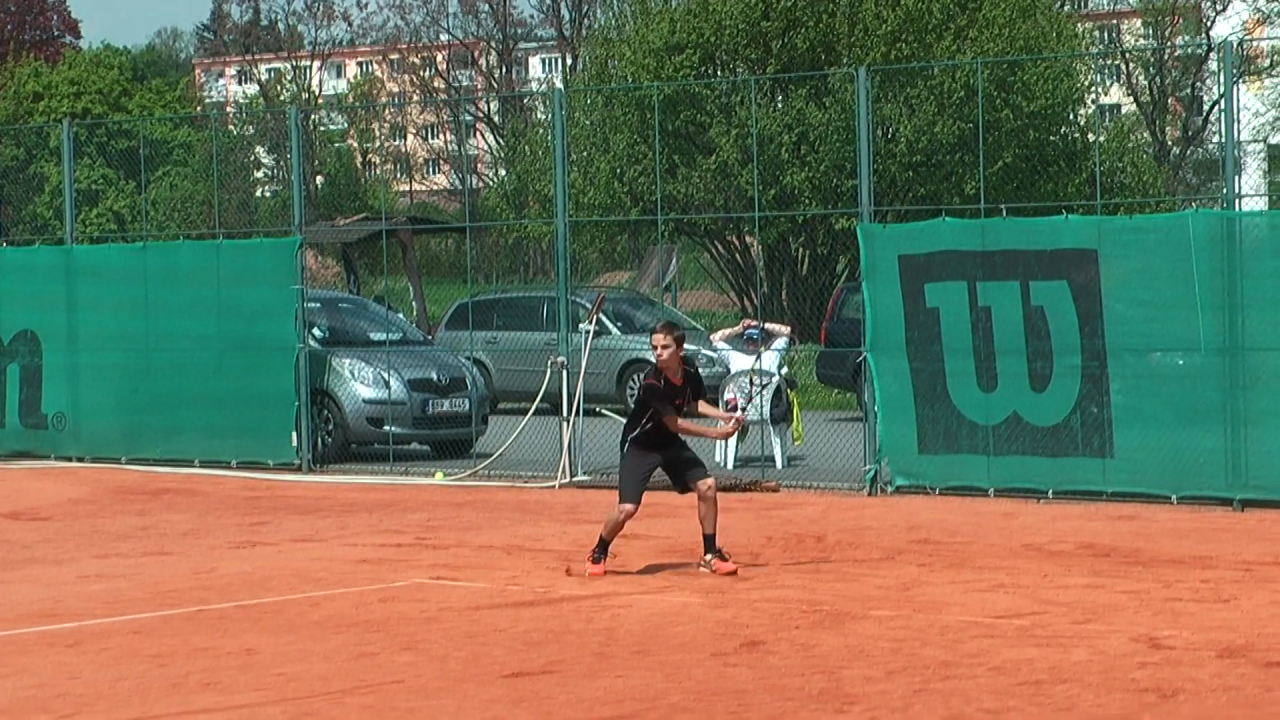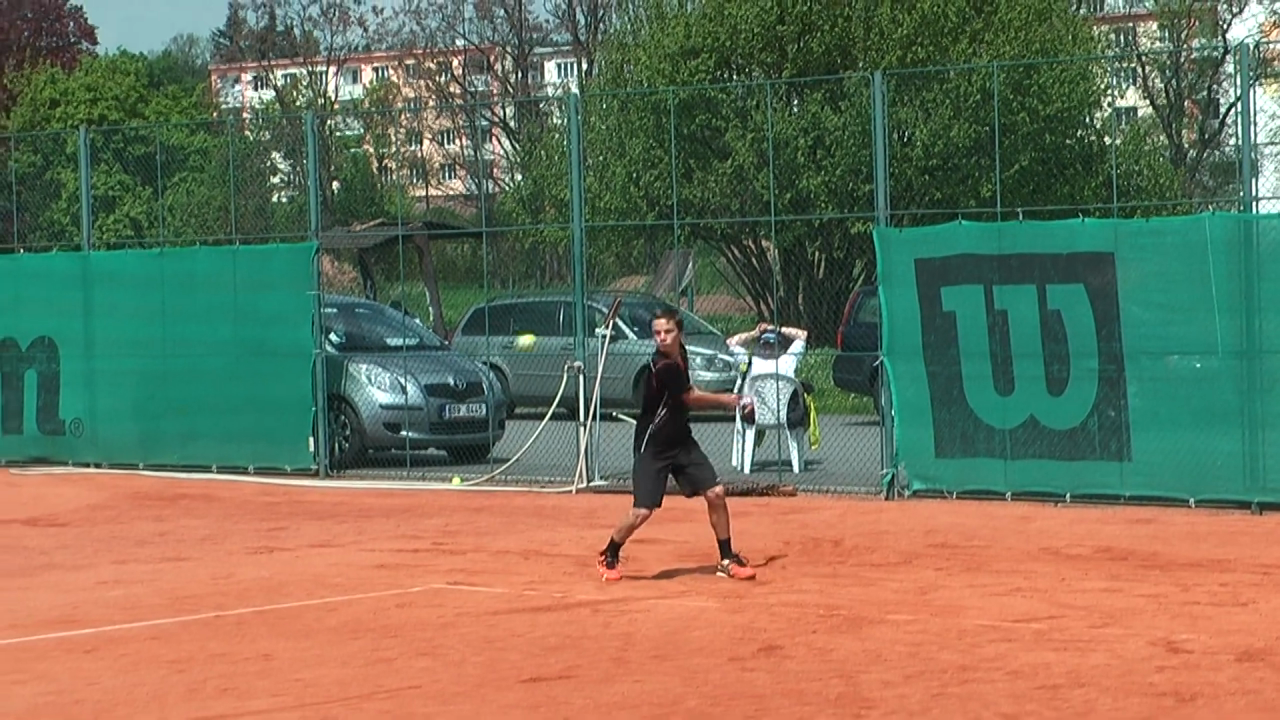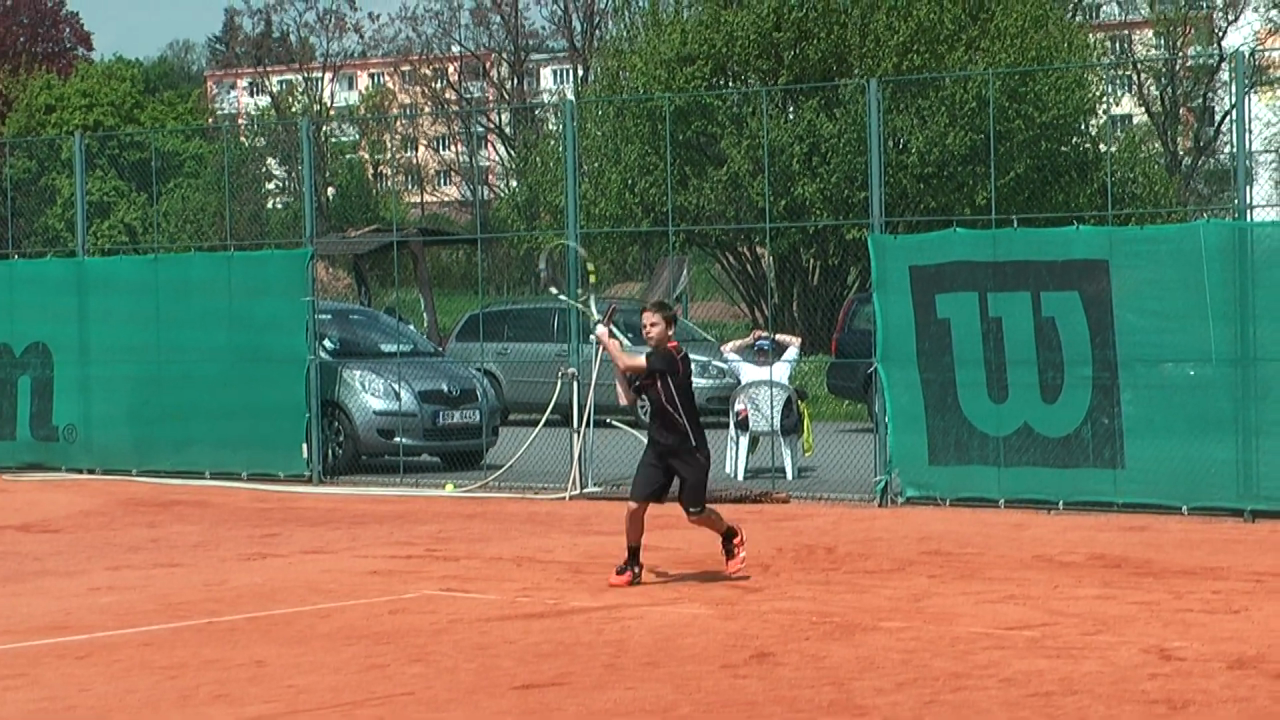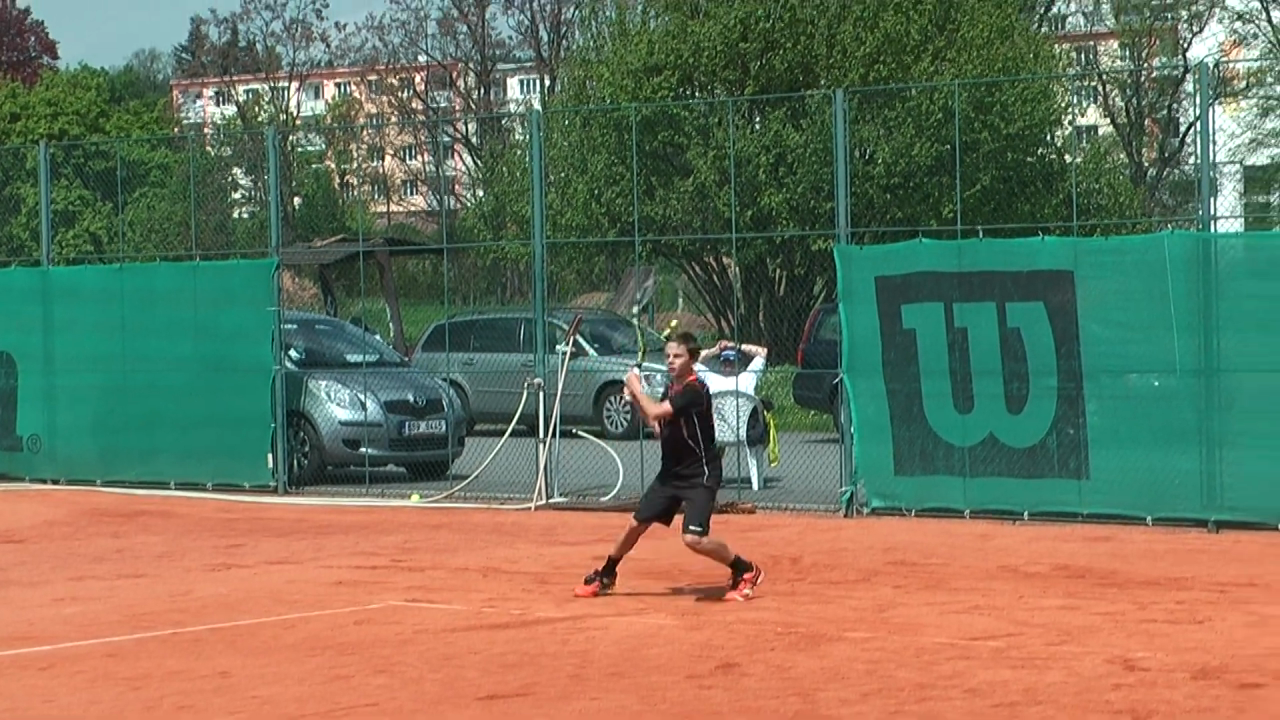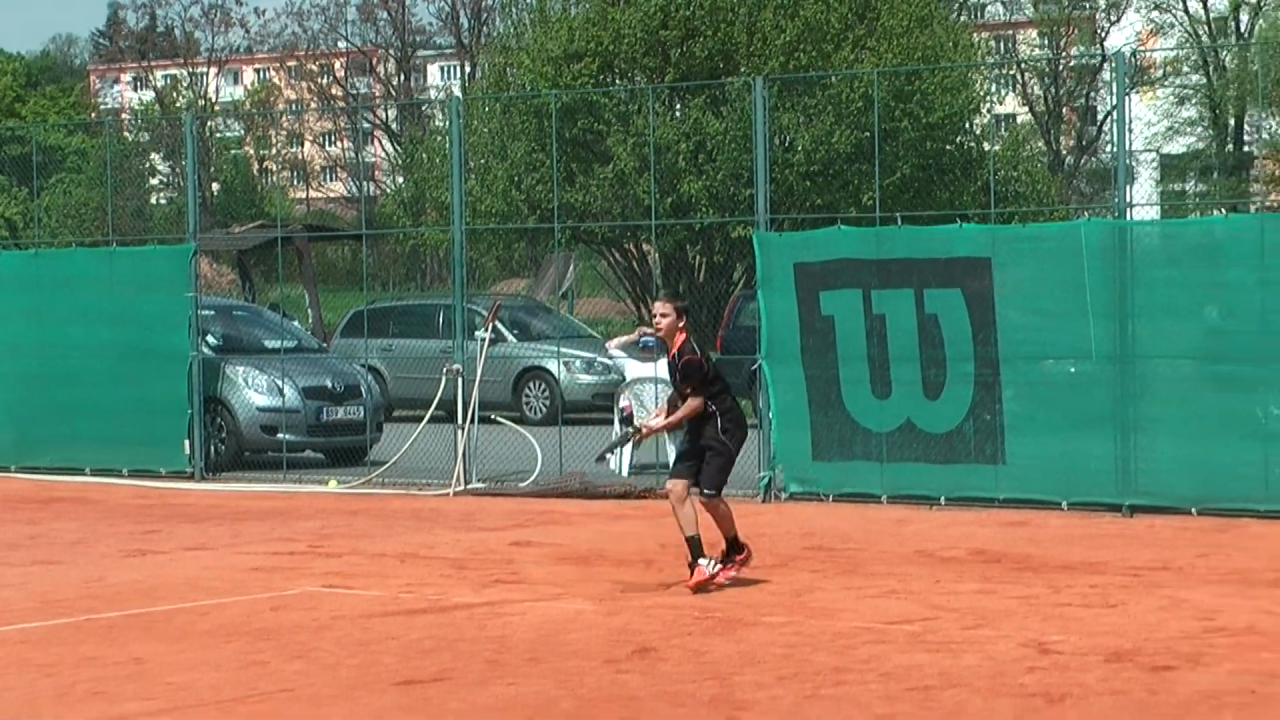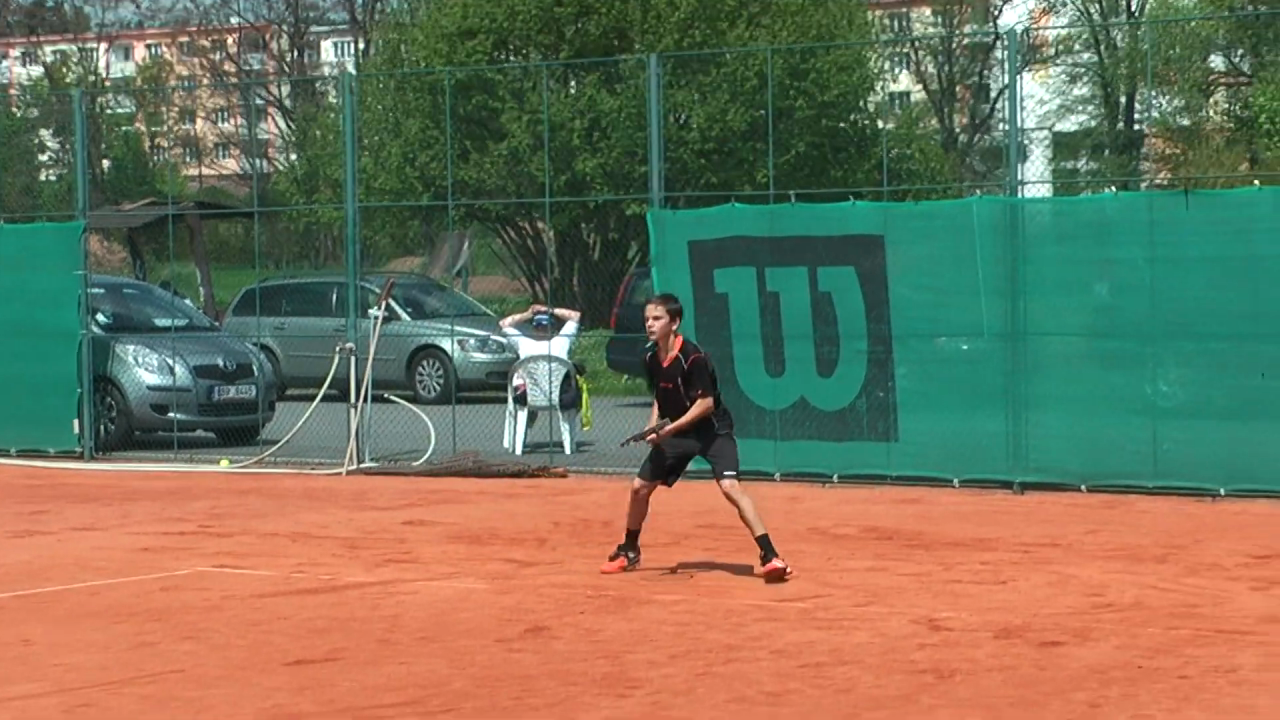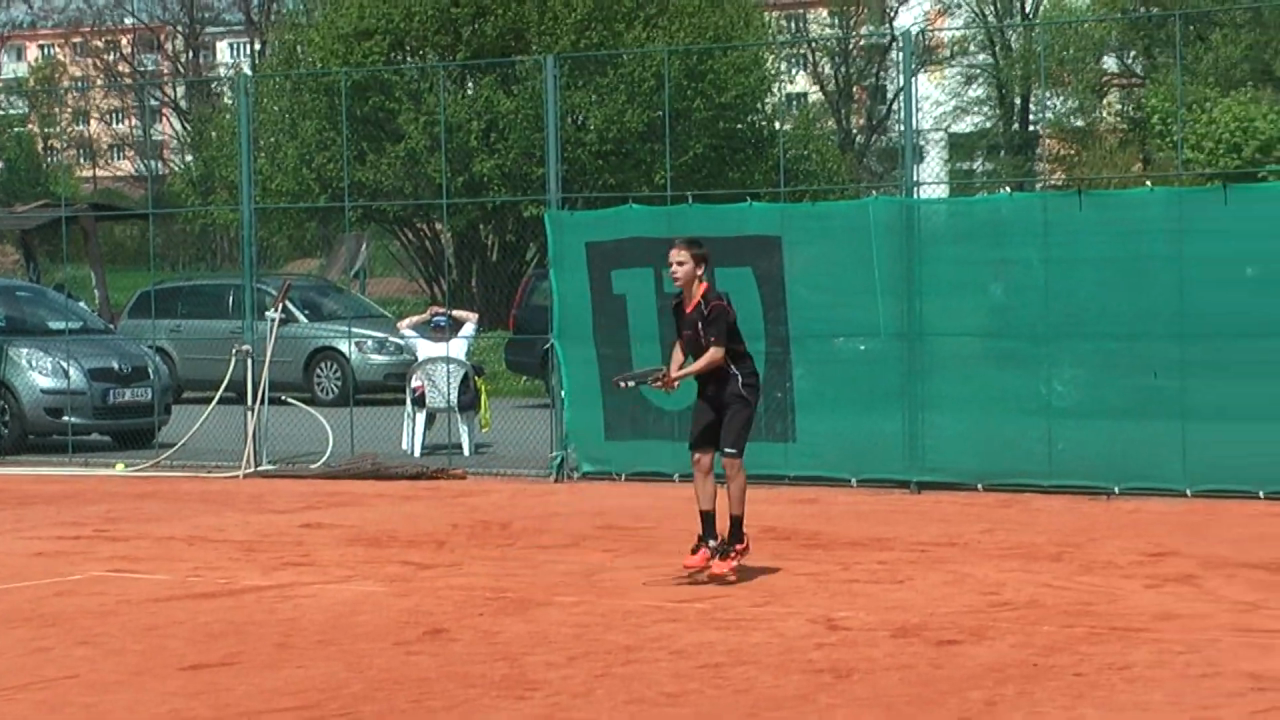
dt=0.3s
person 1, frame 1
left shoulder: (690, 369)
right shoulder: (652, 383)
left elbow: (696, 403)
right elbow: (675, 423)
left wrist: (725, 416)
right wrist: (716, 433)
left hip: (669, 440)
right hip: (638, 443)
left knee: (707, 486)
right knee: (627, 508)
left ankle: (710, 554)
right ankle: (599, 553)
person 1, frame 2
left shoulder: (679, 351)
right shoulder: (660, 365)
right elbow: (690, 397)
left wrist: (725, 396)
right wrist: (725, 400)
left hip: (682, 440)
right hip: (651, 443)
left knee: (716, 493)
right knee: (641, 511)
left ankle: (727, 559)
right ankle: (608, 556)
person 1, frame 3
left shoulder: (673, 355)
right shoulder: (648, 360)
left elbow: (626, 362)
right elbow: (626, 399)
left wrist: (606, 339)
right wrist: (618, 370)
left hip: (689, 446)
right hip: (659, 444)
left knee: (696, 514)
right knee: (635, 506)
left ankle: (731, 537)
right ankle: (632, 564)
person 1, frame 4
left shoulder: (694, 390)
right shoulder: (673, 388)
left elbow: (655, 413)
right elbow: (661, 424)
left wrist: (636, 389)
right wrist: (640, 396)
left hip: (701, 473)
right hip: (671, 470)
left knee: (694, 539)
right knee: (636, 525)
left ankle: (746, 571)
right ankle: (606, 575)
person 1, frame 5
left shoulder: (690, 355)
right shoulder: (674, 349)
left elbow: (697, 402)
left wrist: (663, 424)
right wrist: (664, 410)
left hip: (723, 427)
right hip: (699, 429)
left knee: (709, 498)
right knee: (676, 490)
left ankle: (736, 551)
right ankle: (702, 561)
person 1, frame 6
left shoulder: (692, 357)
right shoulder: (650, 358)
left elbow: (705, 402)
left wrist: (672, 427)
right wrist: (654, 426)
left hip: (714, 430)
right hip: (675, 433)
left knee: (731, 487)
right knee: (639, 488)
left ankle: (770, 556)
right ankle: (628, 551)
person 1, frame 7
left shoulder: (715, 304)
right shoulder: (678, 305)
left elbow: (716, 352)
left wrist: (678, 374)
right wrist: (672, 370)
left hip: (737, 386)
right hip: (709, 388)
left knee: (731, 461)
right knee: (700, 461)
left ankle: (736, 540)
right ankle: (709, 540)
